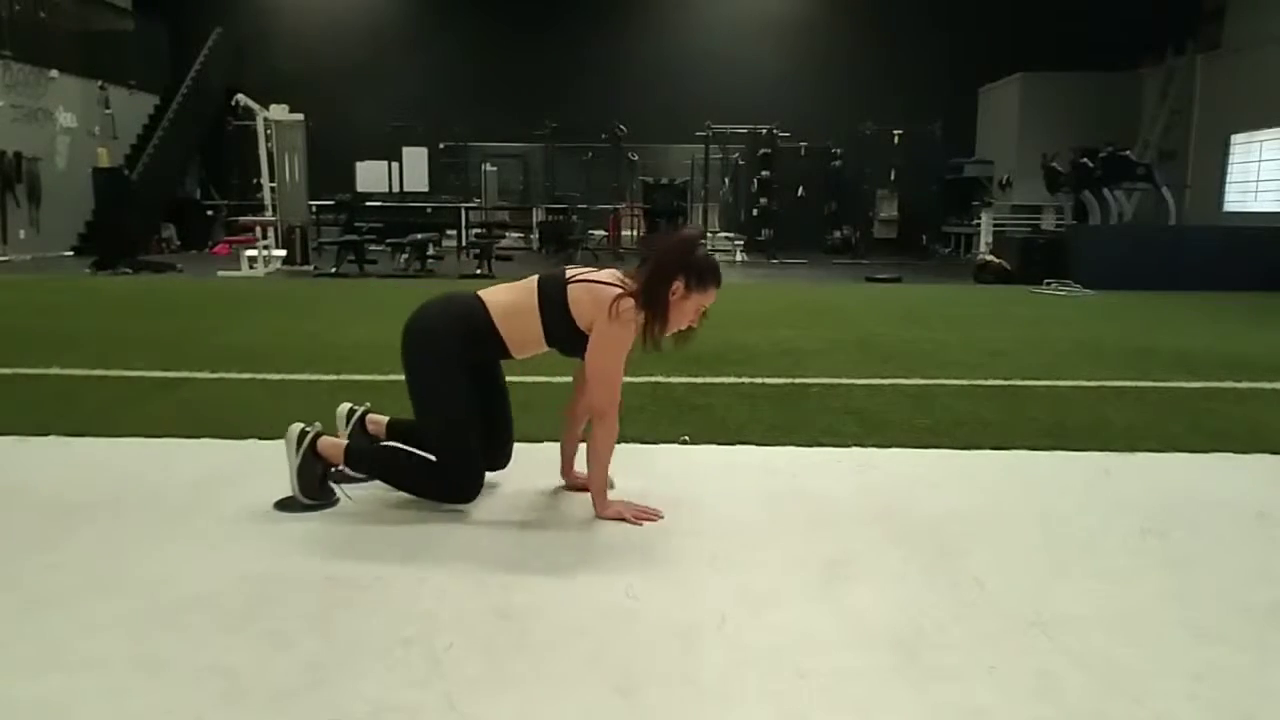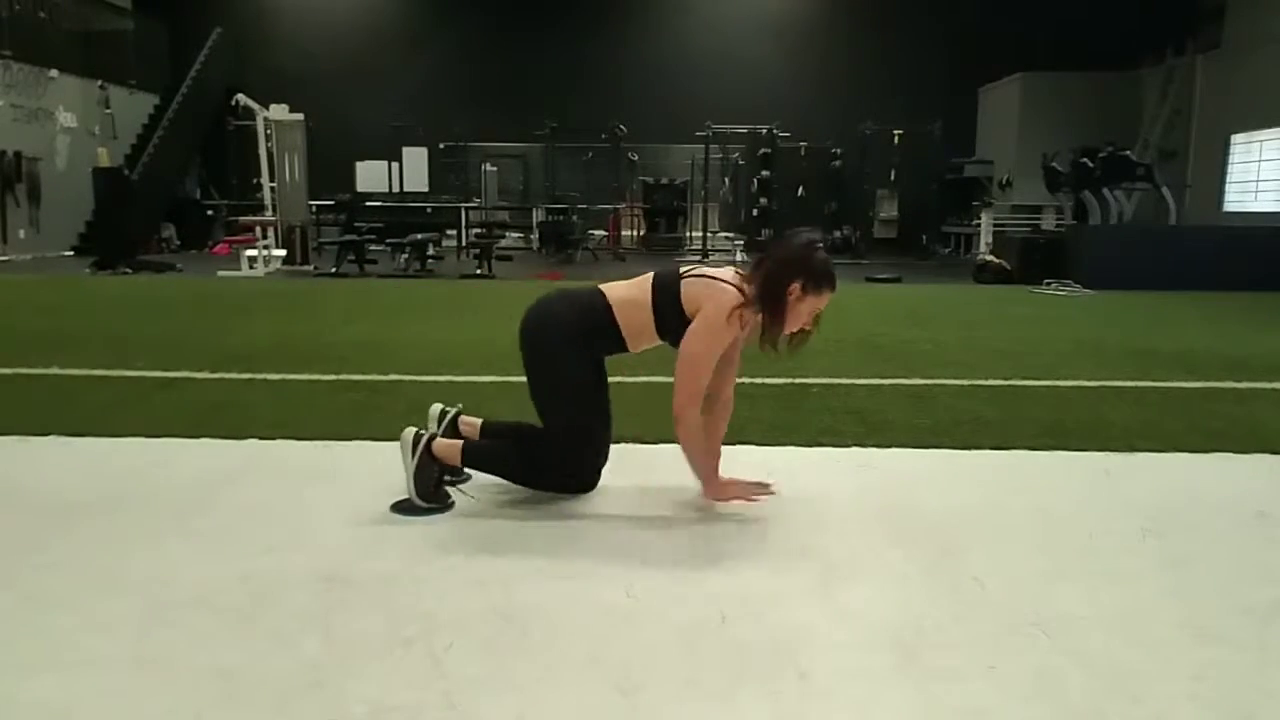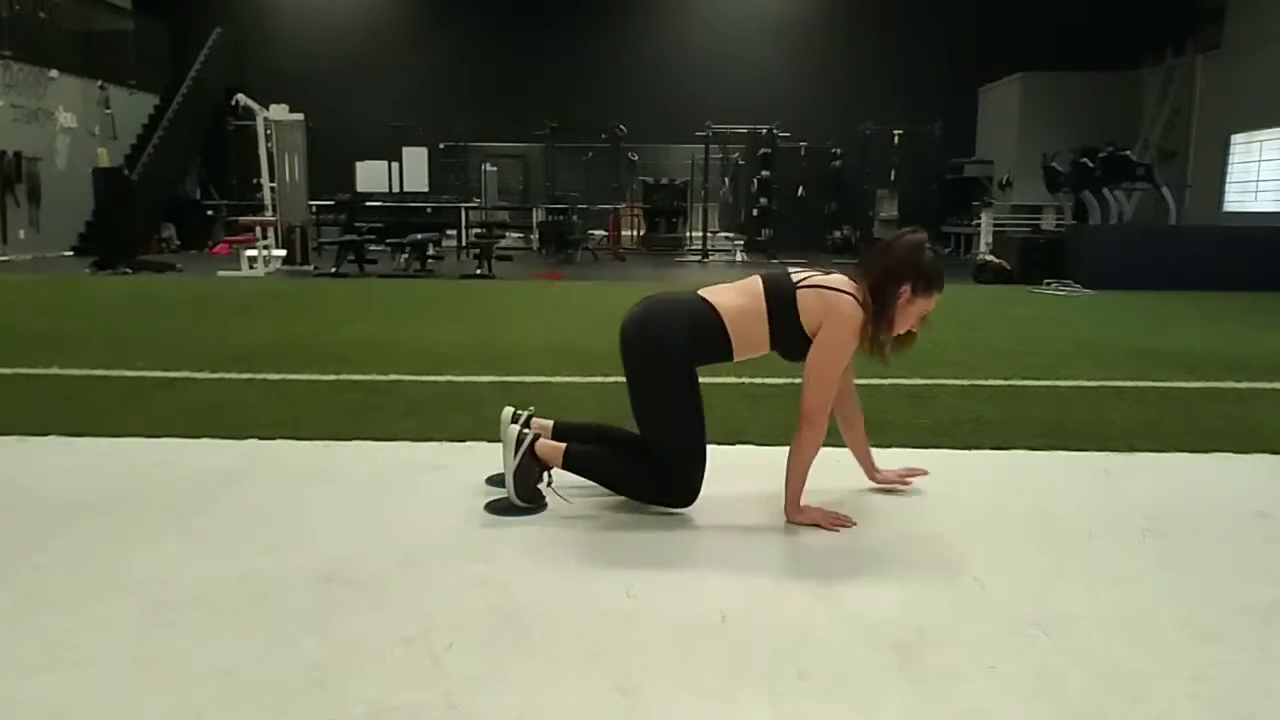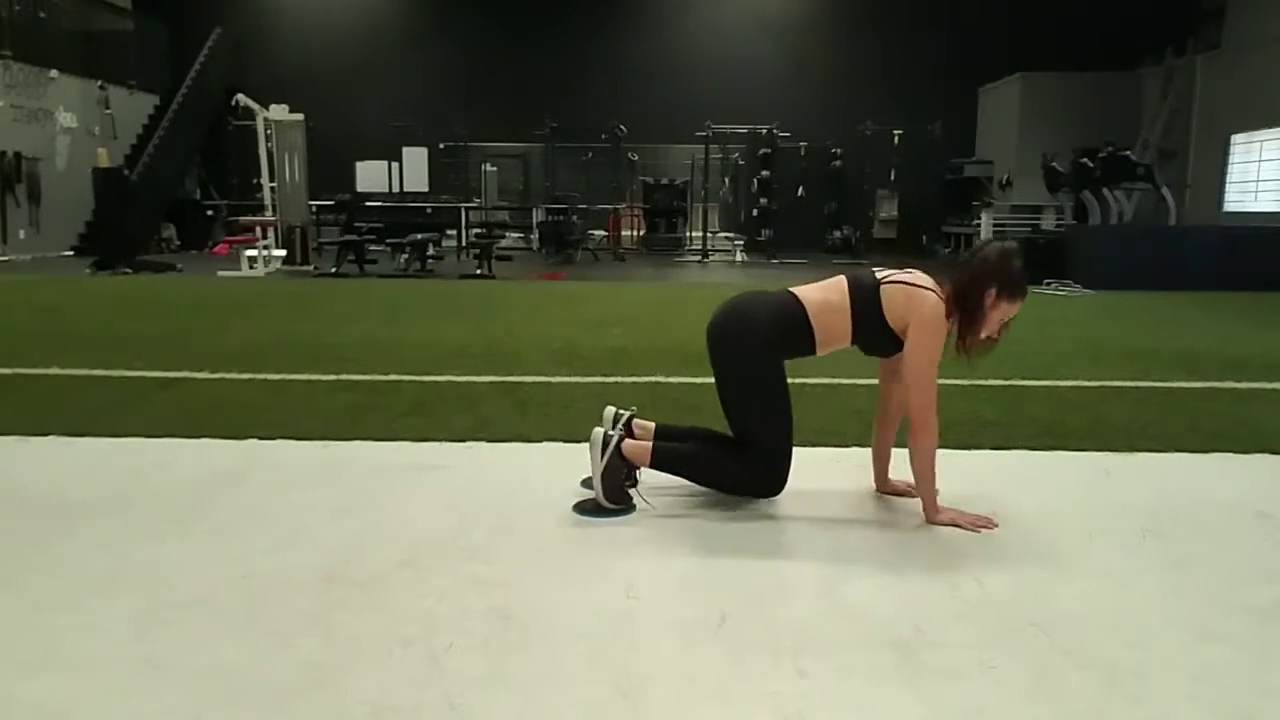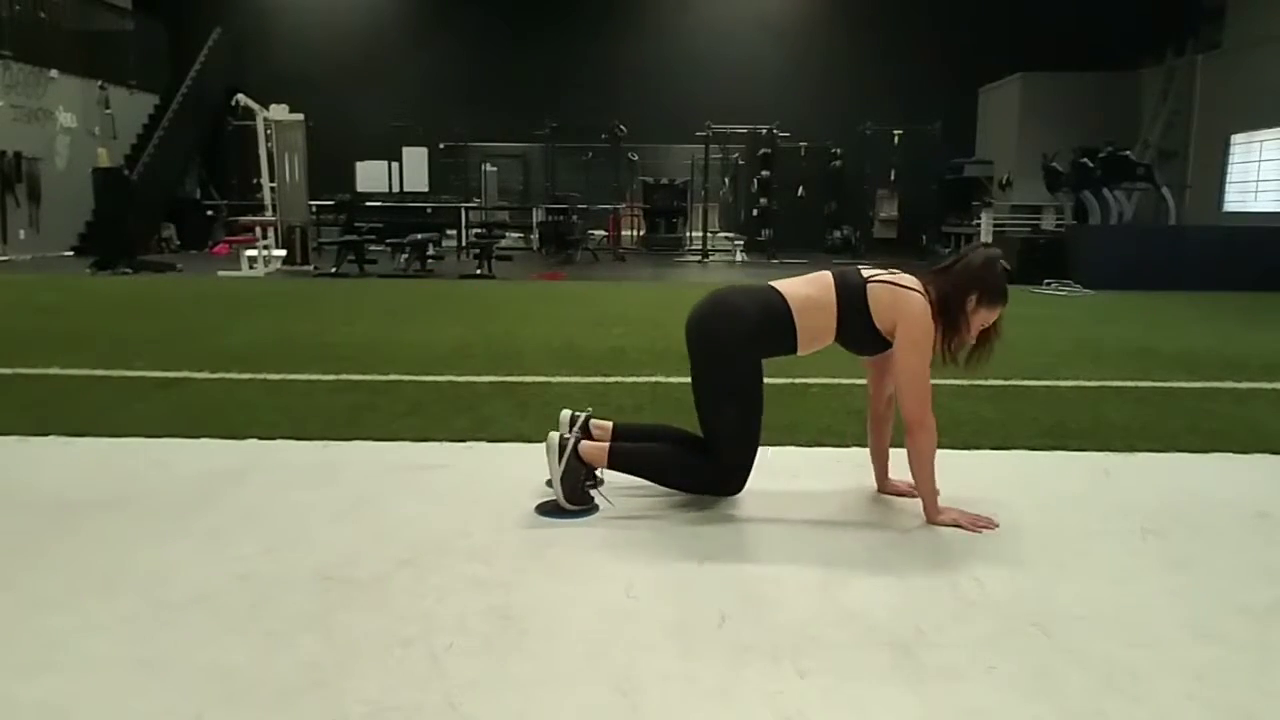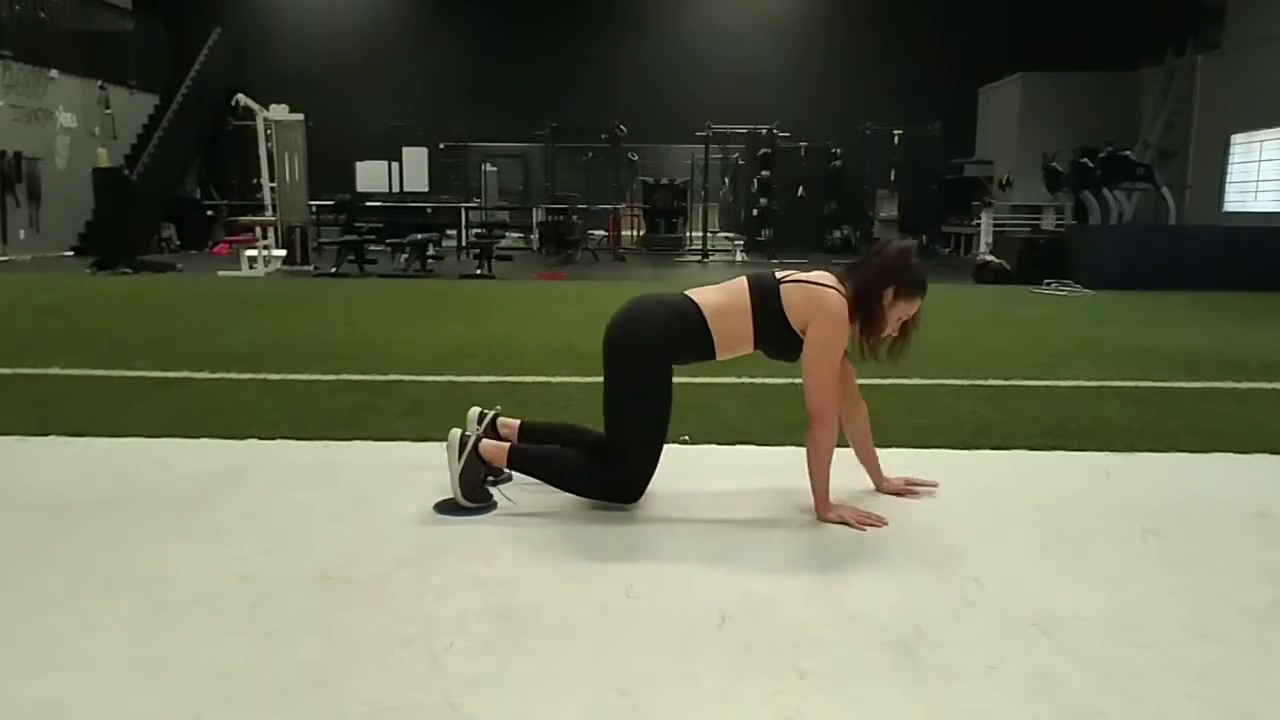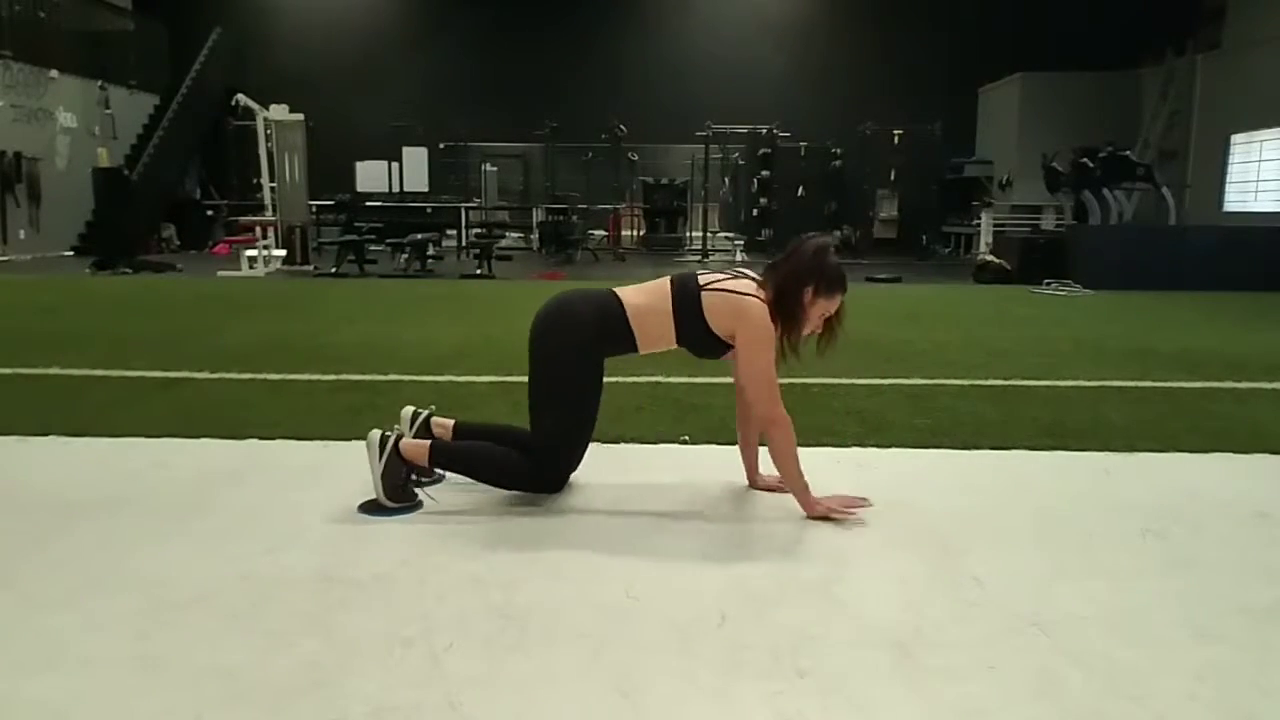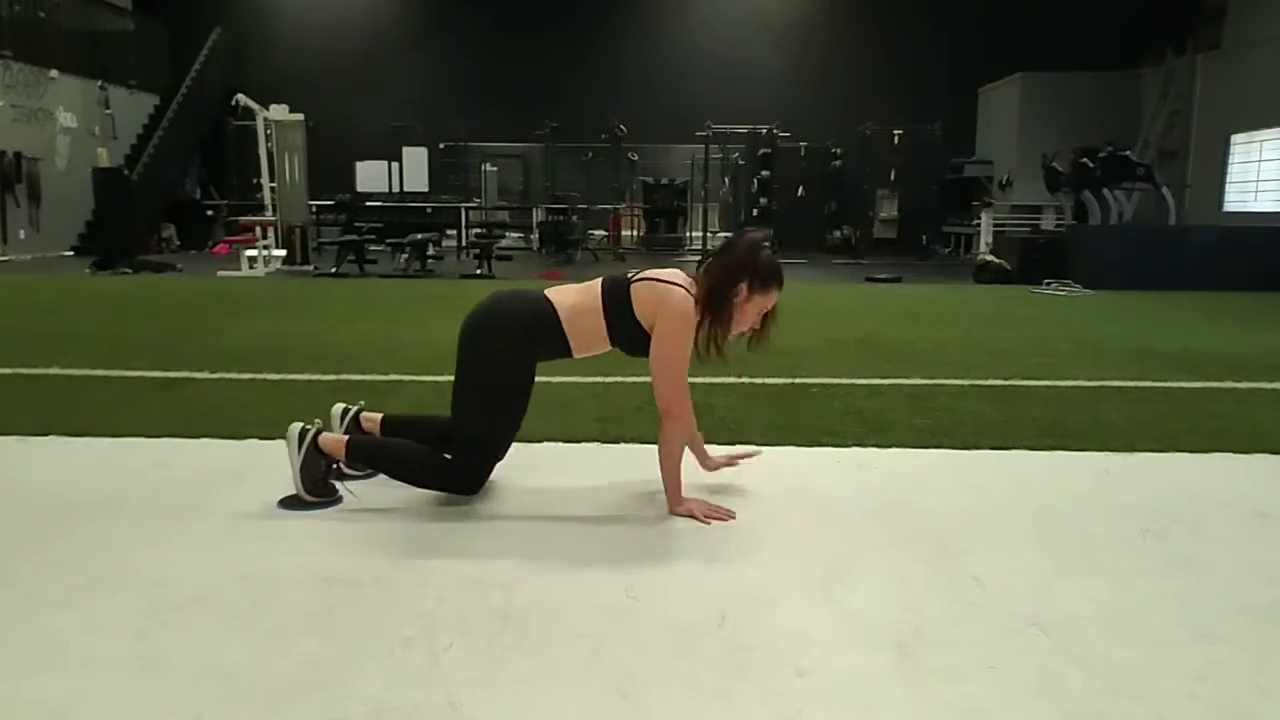
dt=0.3s
person 1, frame 1
left shoulder: (624, 295)
right shoulder: (621, 310)
left elbow: (585, 395)
right elbow: (602, 411)
left wrist: (569, 470)
right wrist: (601, 500)
left hip: (465, 336)
right hip: (438, 336)
left knee: (494, 454)
right knee: (460, 483)
left ankle: (368, 424)
right ankle: (319, 448)
person 1, frame 2
left shoulder: (737, 296)
right shoulder: (727, 307)
left elbow: (718, 391)
right elbow: (684, 406)
left wrist: (712, 472)
right wrist: (709, 481)
left hip: (569, 326)
right hip: (555, 330)
left knee: (580, 445)
right knee: (579, 474)
left ankle: (458, 425)
right ankle: (437, 451)
person 1, frame 3
left shoulder: (839, 294)
right shoulder: (846, 313)
left elbow: (842, 394)
right elbow: (813, 419)
left wrist: (873, 471)
right wrist: (793, 506)
left hip: (661, 325)
right hip: (663, 339)
left knee: (666, 446)
right knee: (678, 488)
left ankle: (534, 429)
right ankle: (539, 451)
person 1, frame 4
left shoulder: (916, 297)
right shoulder: (931, 310)
left elbow: (892, 397)
right elbow: (922, 419)
left wrist: (882, 478)
right wrist: (932, 507)
left hip: (747, 324)
right hip: (750, 334)
left knee: (758, 452)
right knee: (766, 477)
left ankle: (630, 428)
right ankle: (625, 449)
person 1, frame 5
left shoulder: (897, 299)
right shoulder: (916, 312)
left elbow: (883, 397)
right elbow: (918, 422)
left wrist: (884, 479)
right wrist: (932, 508)
left hip: (727, 318)
right hip: (730, 329)
left knee: (723, 451)
right knee: (726, 474)
left ankle: (590, 428)
right ankle: (582, 451)
person 1, frame 6
left shoulder: (823, 296)
right shoulder: (832, 310)
left elbow: (846, 399)
right elbow: (822, 417)
left wrist: (879, 477)
right wrist: (824, 504)
left hip: (647, 326)
right hip: (646, 336)
left knee: (624, 450)
right knee: (623, 482)
left ankle: (500, 428)
right ankle: (480, 448)
person 1, frame 7
left shoulder: (750, 292)
right shoulder: (752, 313)
left elbow: (749, 398)
right elbow: (772, 415)
left wrist: (754, 474)
right wrist: (808, 501)
left hip: (580, 322)
right hip: (572, 332)
left knee: (555, 451)
right knee: (547, 474)
left ankle: (430, 426)
right ankle: (403, 449)
person 1, frame 8
left shoulder: (683, 295)
right shoulder: (678, 306)
left elbow: (672, 401)
right elbow: (673, 412)
left wrist: (703, 456)
right wrist: (678, 498)
left hip: (514, 329)
right hip: (502, 334)
left knee: (483, 444)
right knee: (466, 474)
left ankle: (362, 422)
right ankle: (322, 443)
